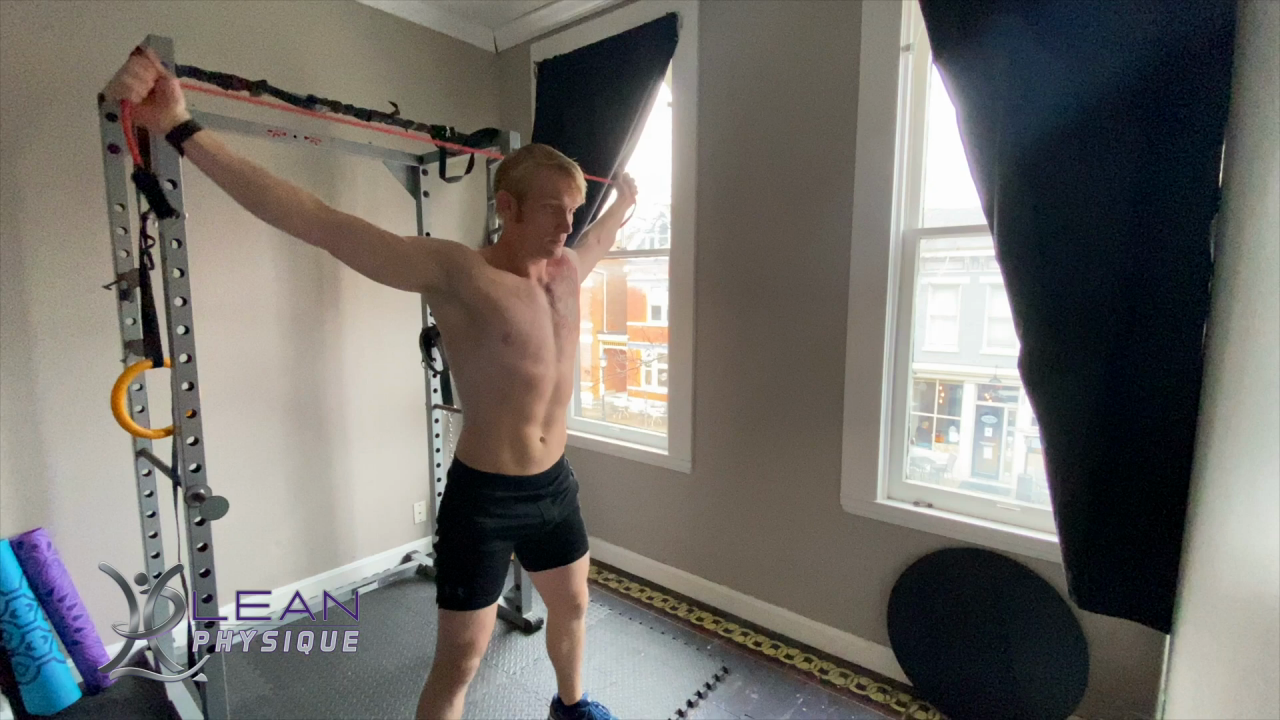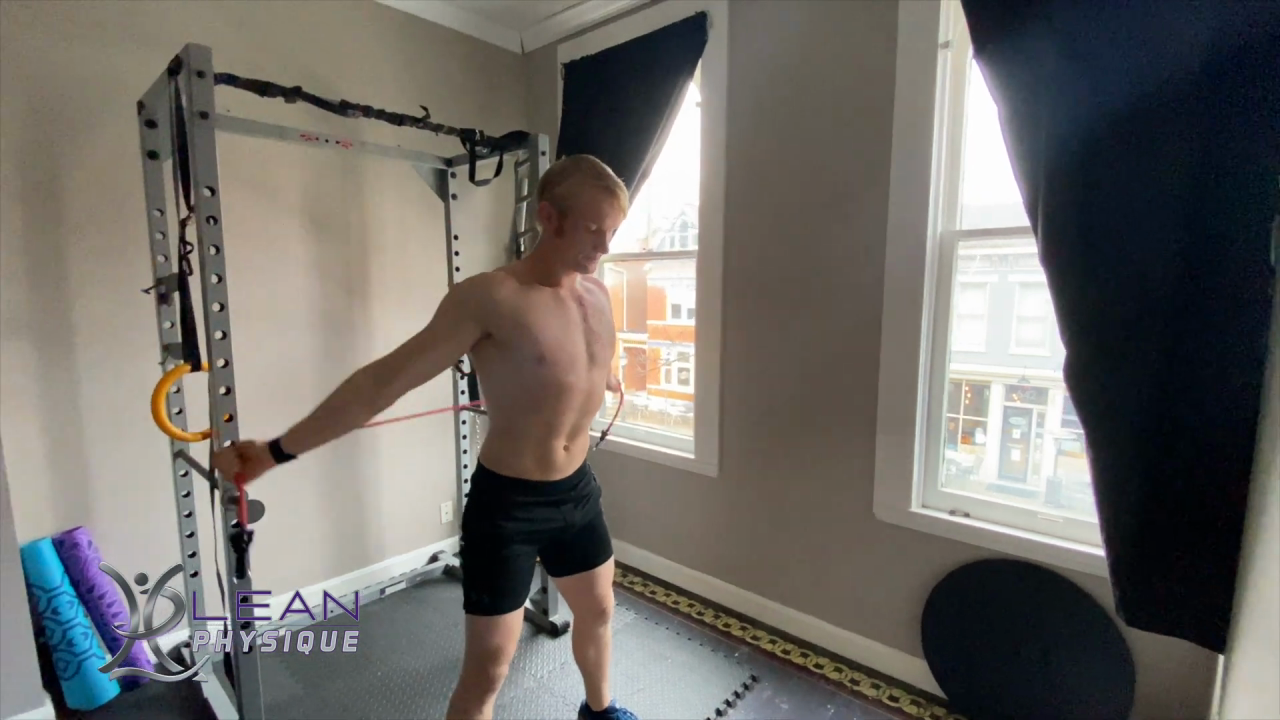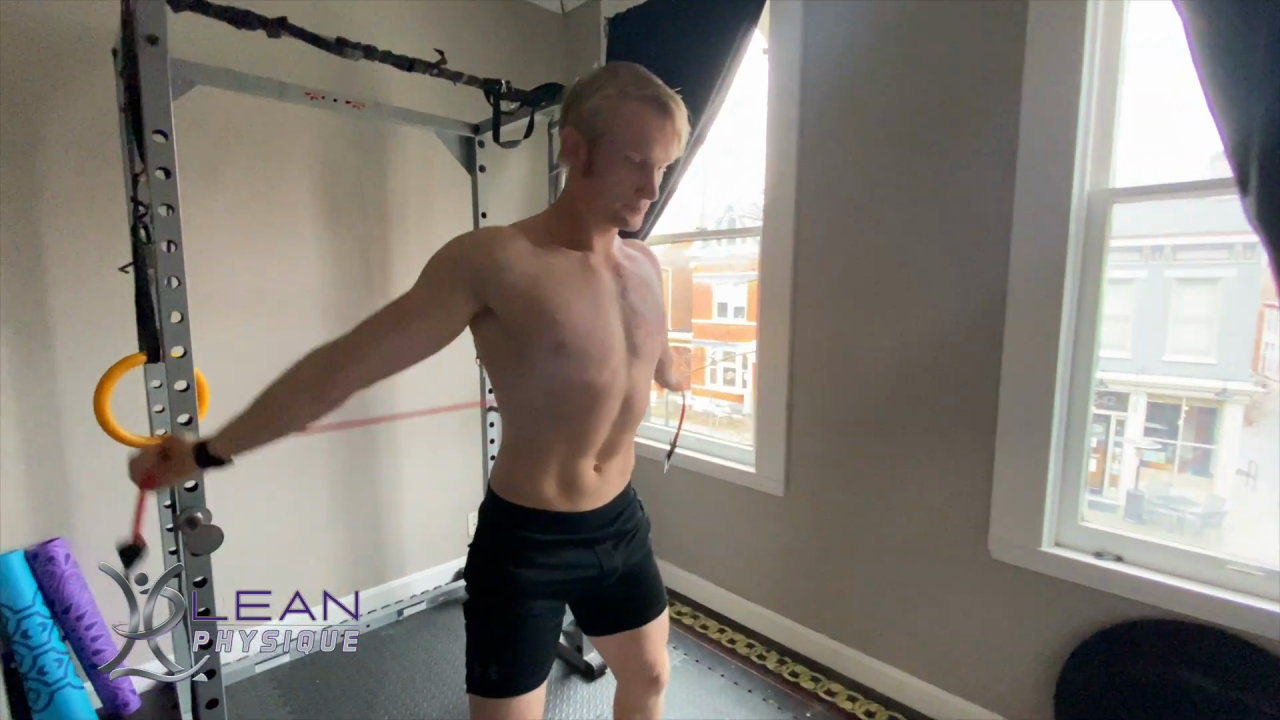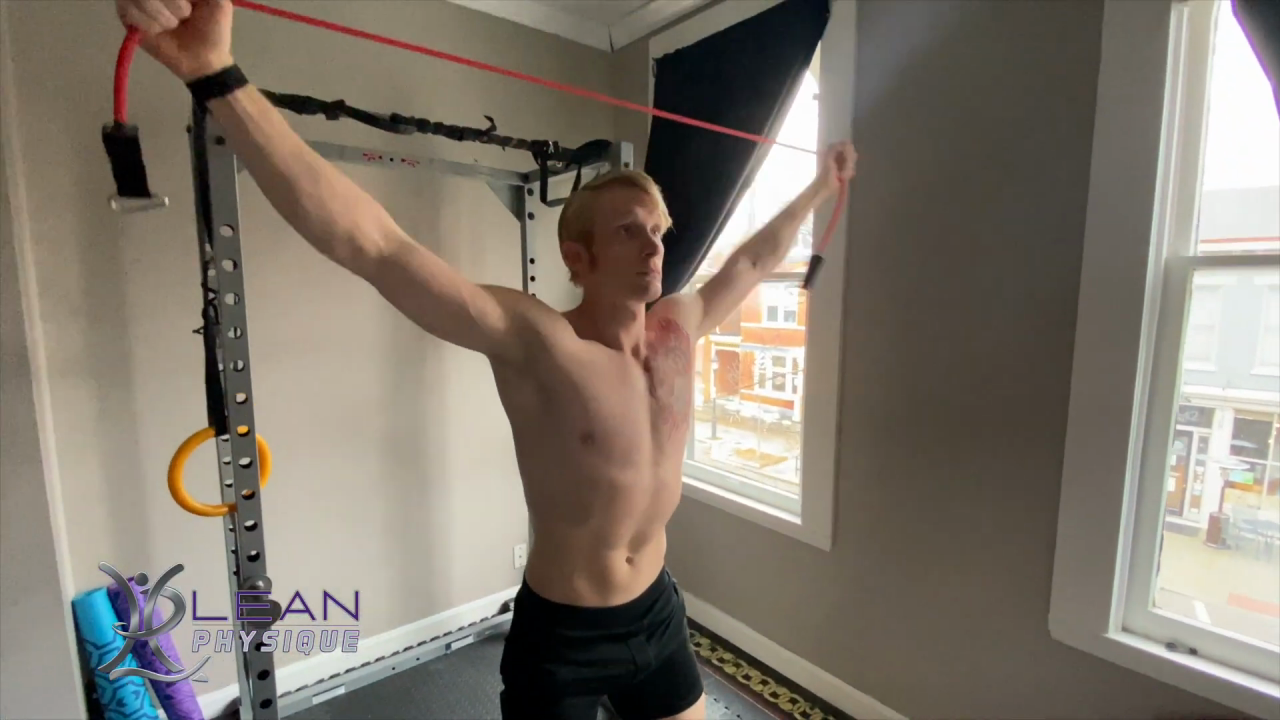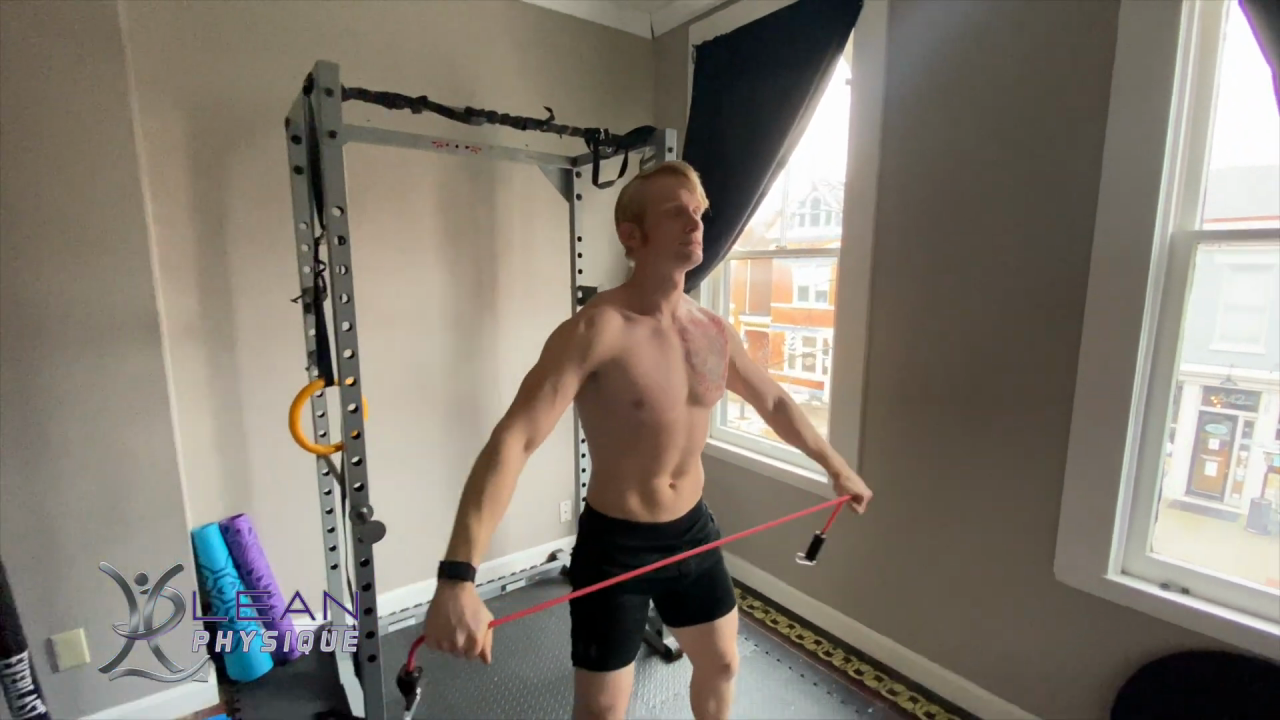
dt=1s
person 1, frame 1
left shoulder: (569, 269)
right shoulder: (456, 275)
left elbow: (605, 234)
right elbow: (322, 225)
left wrist: (624, 196)
left hip: (554, 487)
right hip: (483, 501)
left knee: (572, 606)
right knee: (459, 663)
person 1, frame 2
left shoulder: (596, 293)
right shoulder: (491, 298)
right elbow: (387, 378)
right wrist: (280, 449)
left hip: (577, 491)
right hip: (506, 503)
left knee: (598, 611)
right knee: (488, 668)
person 1, frame 3
left shoulder: (644, 265)
right shoulder: (496, 264)
right elbow: (350, 362)
left wrist: (667, 371)
left hip: (621, 525)
right hip: (524, 542)
person 1, frame 4
left shoulder: (675, 329)
right shoulder: (535, 338)
left elbow: (749, 262)
left wrist: (820, 187)
left hip: (652, 613)
right hip: (557, 640)
person 1, frame 5
left shoulder: (715, 330)
right shoulder: (593, 332)
left elbow: (774, 401)
right elbow: (511, 442)
left wrist: (837, 467)
right wrist: (458, 578)
left hip: (693, 533)
right hip: (615, 545)
left knee: (721, 662)
